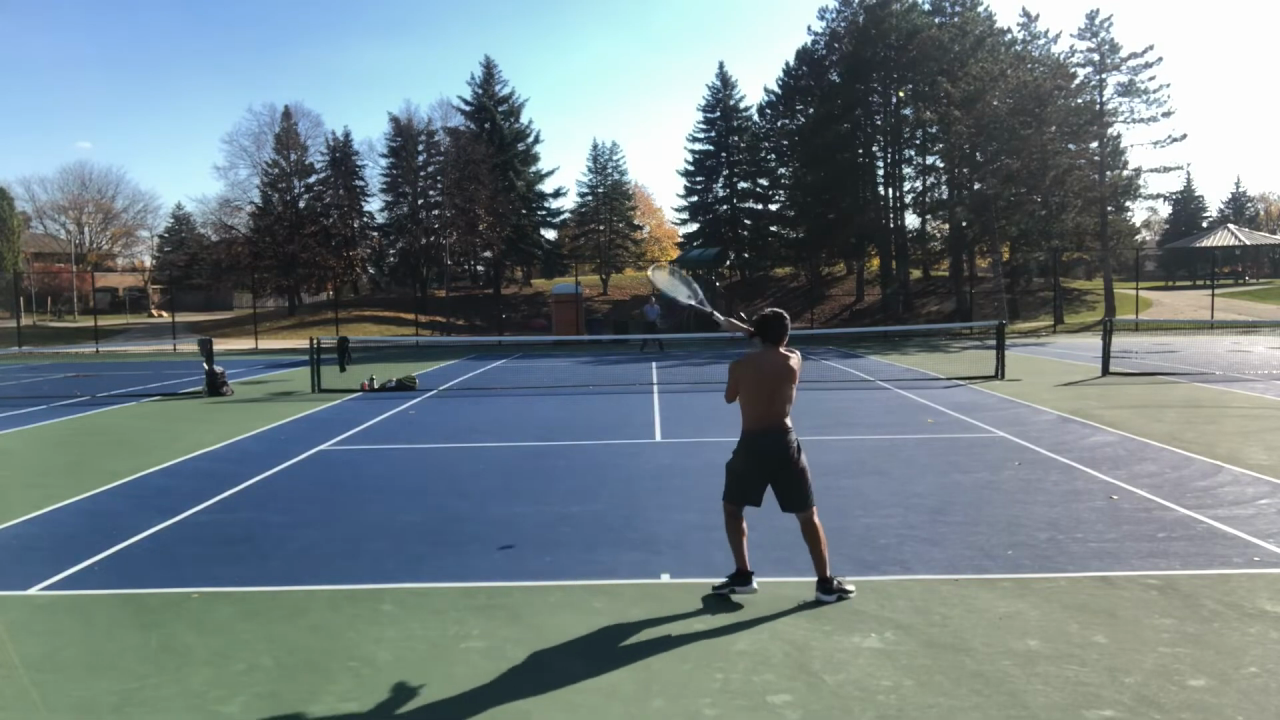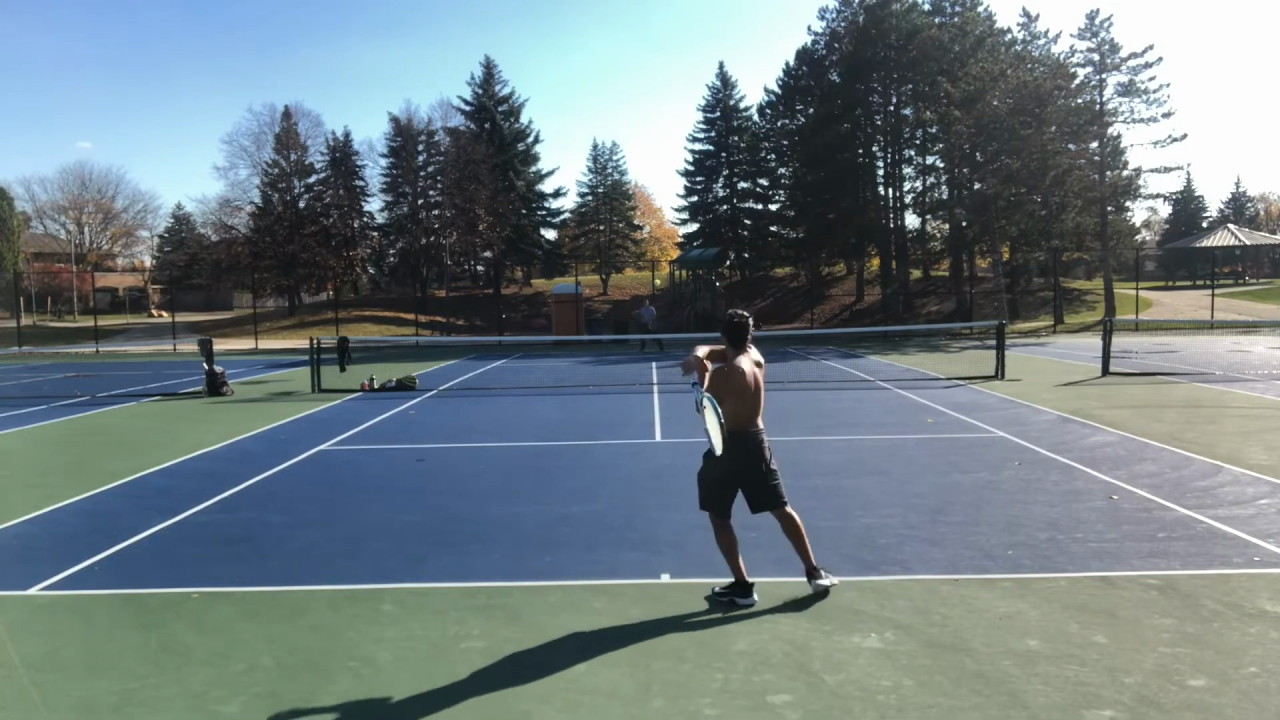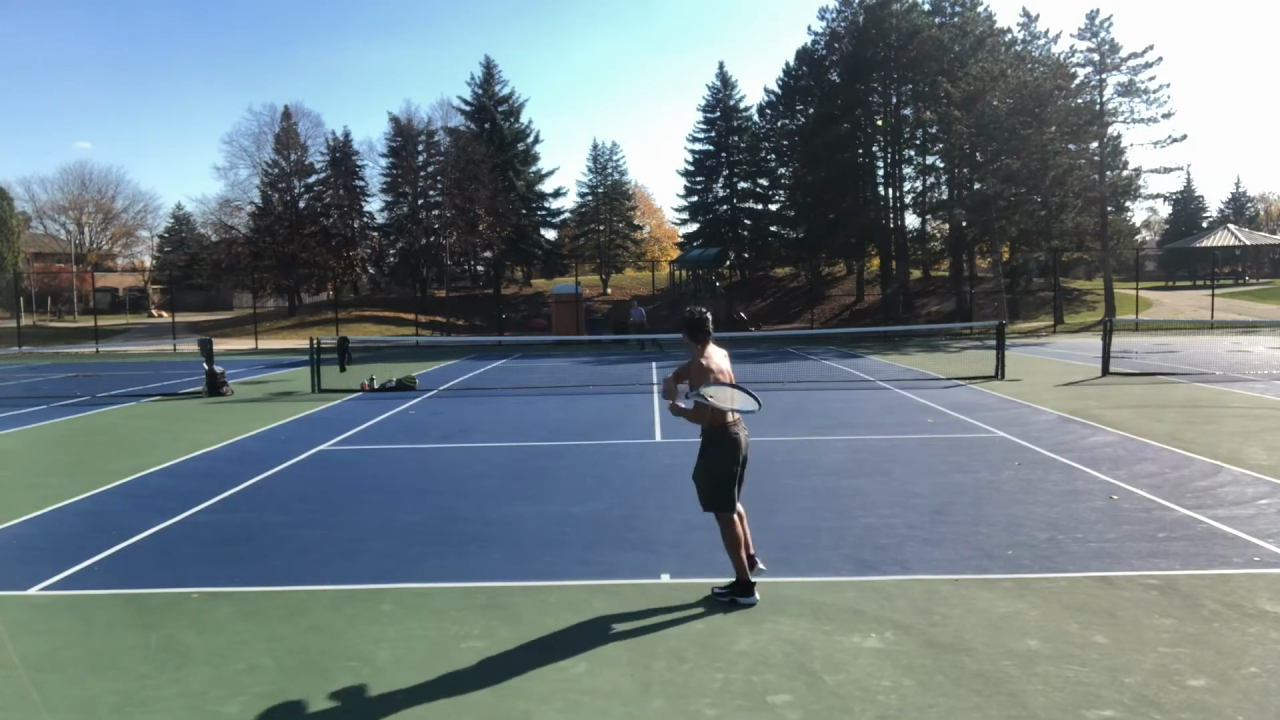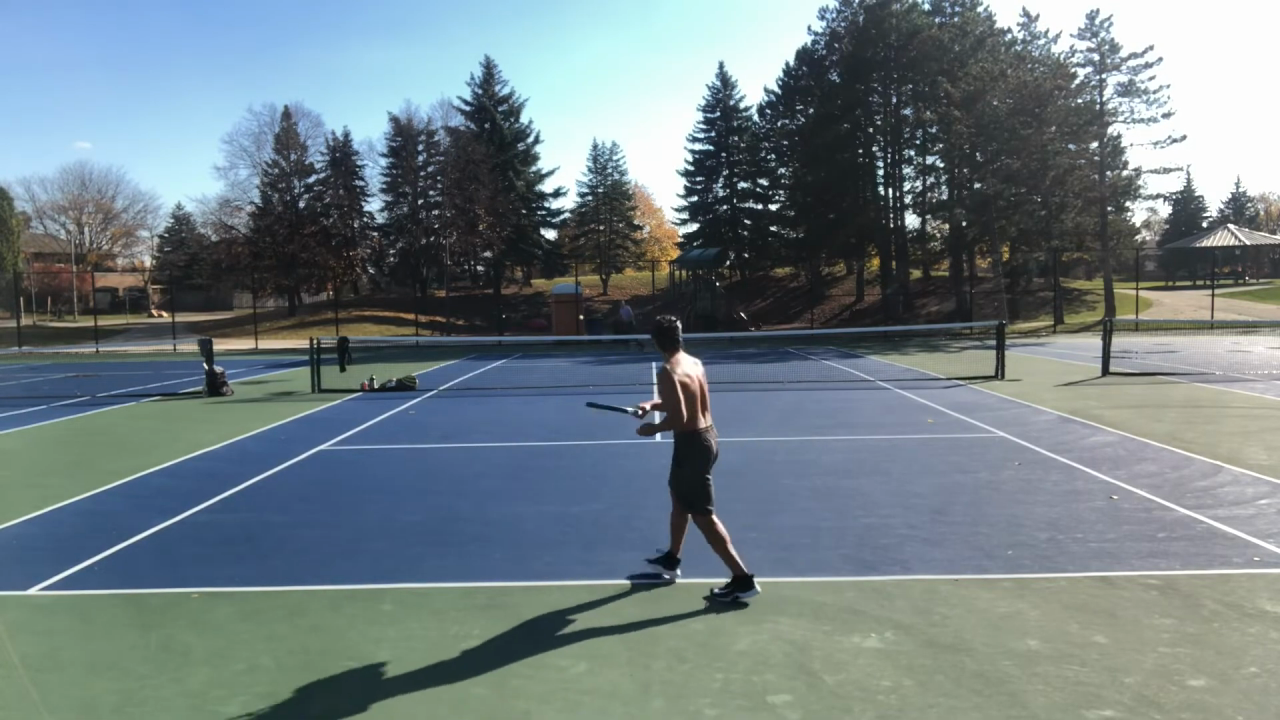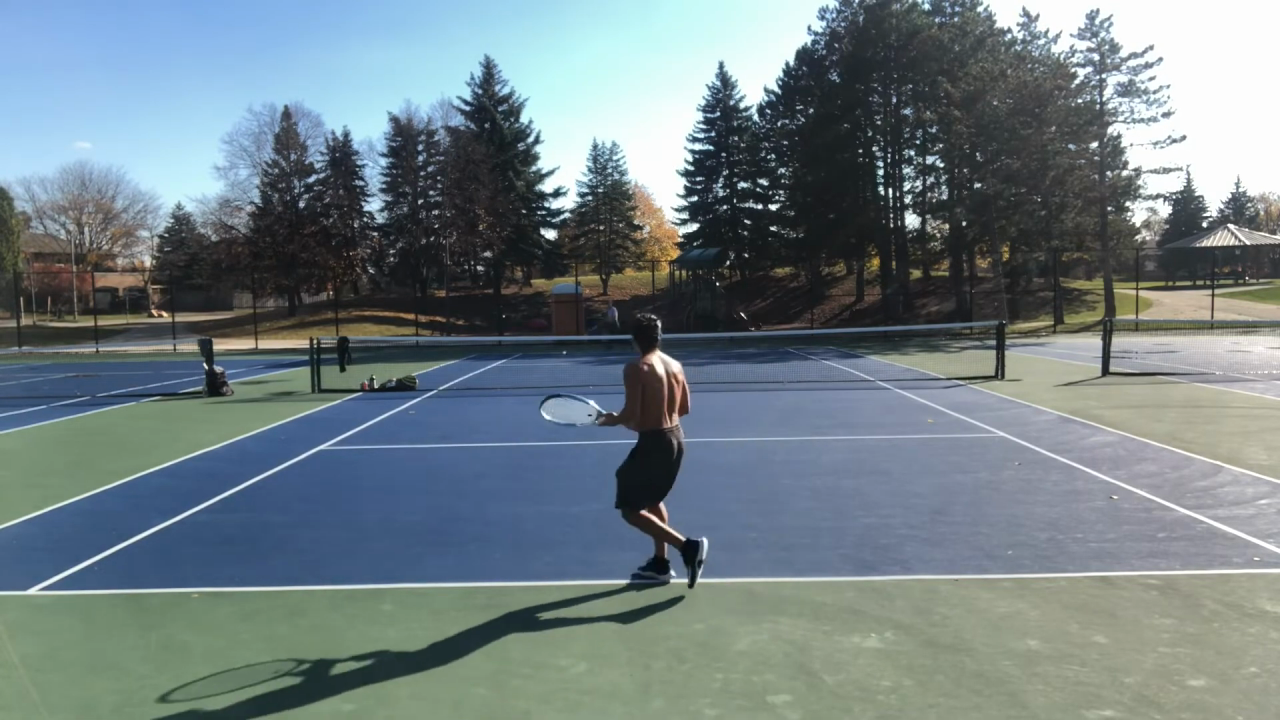
dt=0.2s
person 1, frame 1
left shoulder: (741, 365)
right shoulder: (794, 360)
left elbow: (730, 398)
right elbow: (774, 345)
right wrist: (736, 325)
left hip: (753, 444)
right hip: (784, 442)
left knee: (732, 506)
right knee: (807, 513)
left ankle: (743, 576)
right ankle: (825, 583)
person 1, frame 2
left shoulder: (728, 370)
right shoulder: (756, 357)
right elbow: (708, 352)
left wrist: (705, 377)
right wrist: (696, 359)
left hip: (732, 446)
right hip: (757, 442)
left knee: (718, 516)
right knee: (781, 508)
left ankle: (742, 587)
right ankle: (814, 571)
person 1, frame 3
left shoulder: (701, 365)
right shoulder: (720, 354)
left elbow: (705, 414)
right elbow: (683, 372)
left wrist: (679, 411)
right wrist: (671, 380)
left hip: (720, 440)
right hip: (738, 432)
left knee: (723, 513)
right knee: (731, 503)
left ankle: (745, 585)
right ankle: (750, 557)
person 1, frame 4
left shoulder: (668, 372)
right shoulder: (694, 363)
left elbow: (678, 418)
left wrist: (655, 429)
right wrist: (652, 405)
left hip: (692, 443)
right hip: (708, 437)
left knee: (703, 515)
right knee: (680, 499)
left ankle: (743, 579)
right ankle: (672, 558)
person 1, frame 5
left shoulder: (635, 369)
right shoulder: (676, 366)
left elbow: (631, 414)
left wrist: (613, 420)
left hip: (653, 443)
right hip: (675, 439)
left knee: (632, 511)
right knee: (653, 501)
left ankle: (689, 546)
right ankle: (660, 563)
